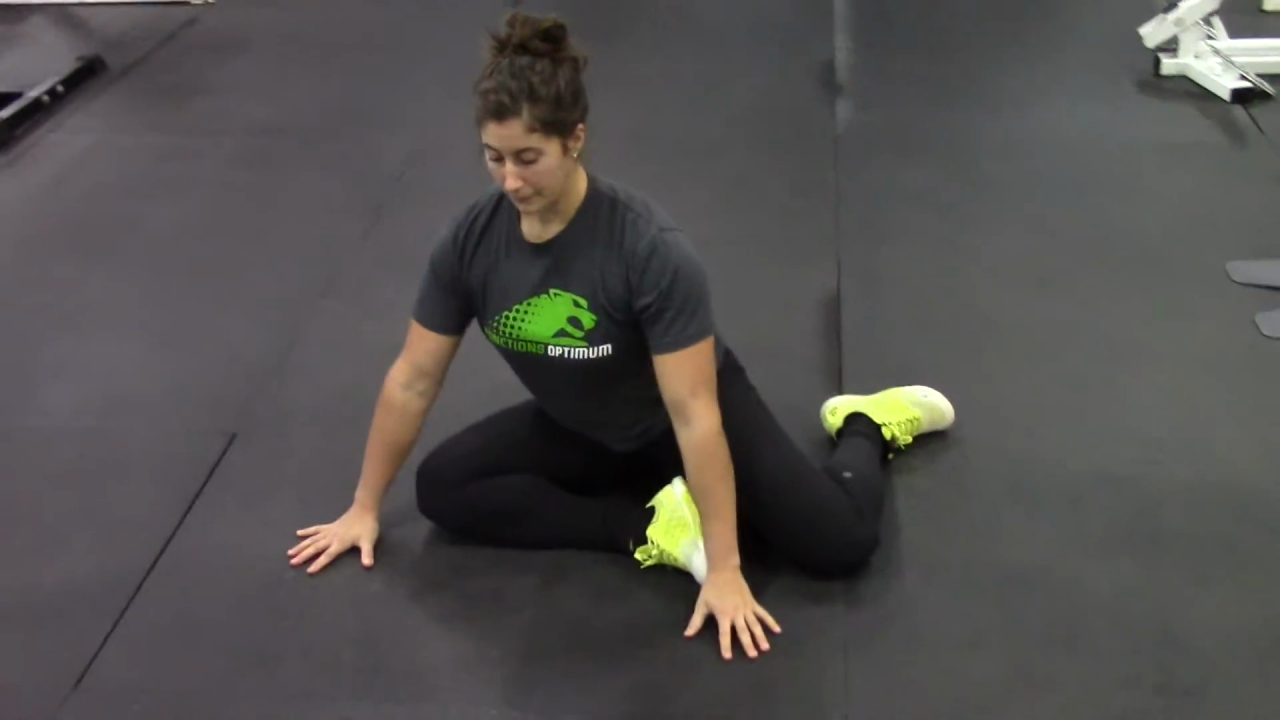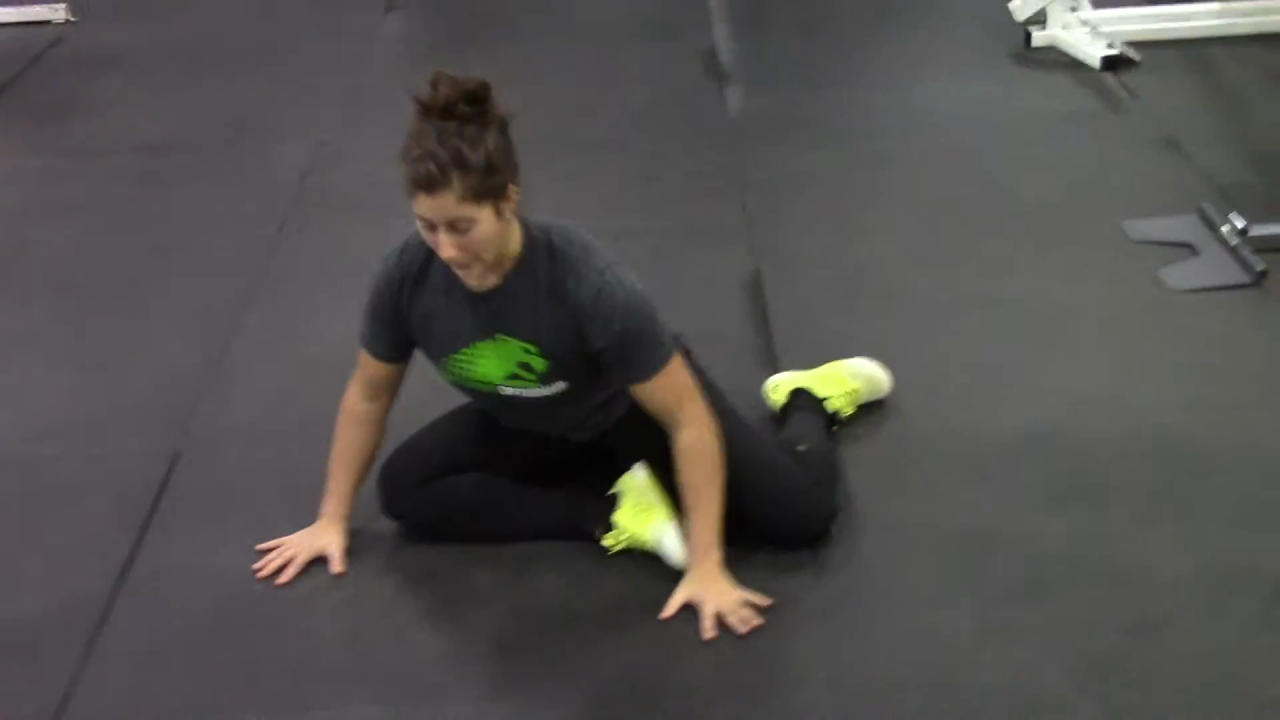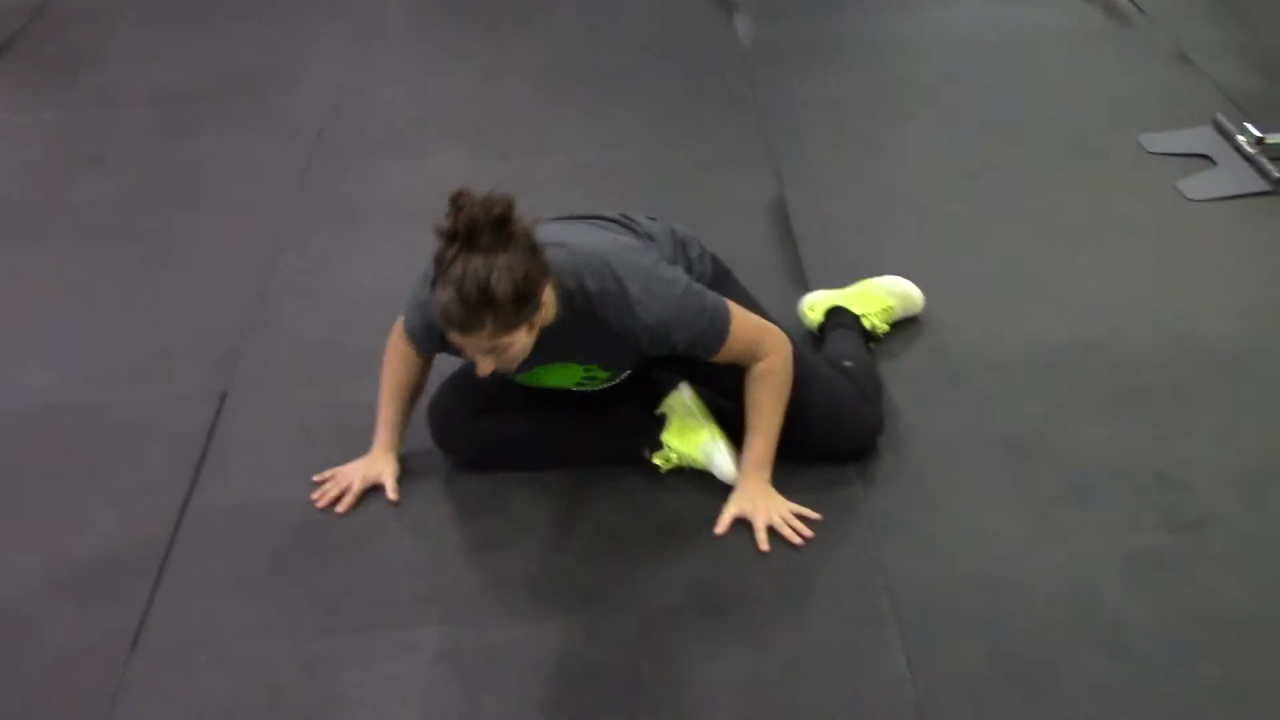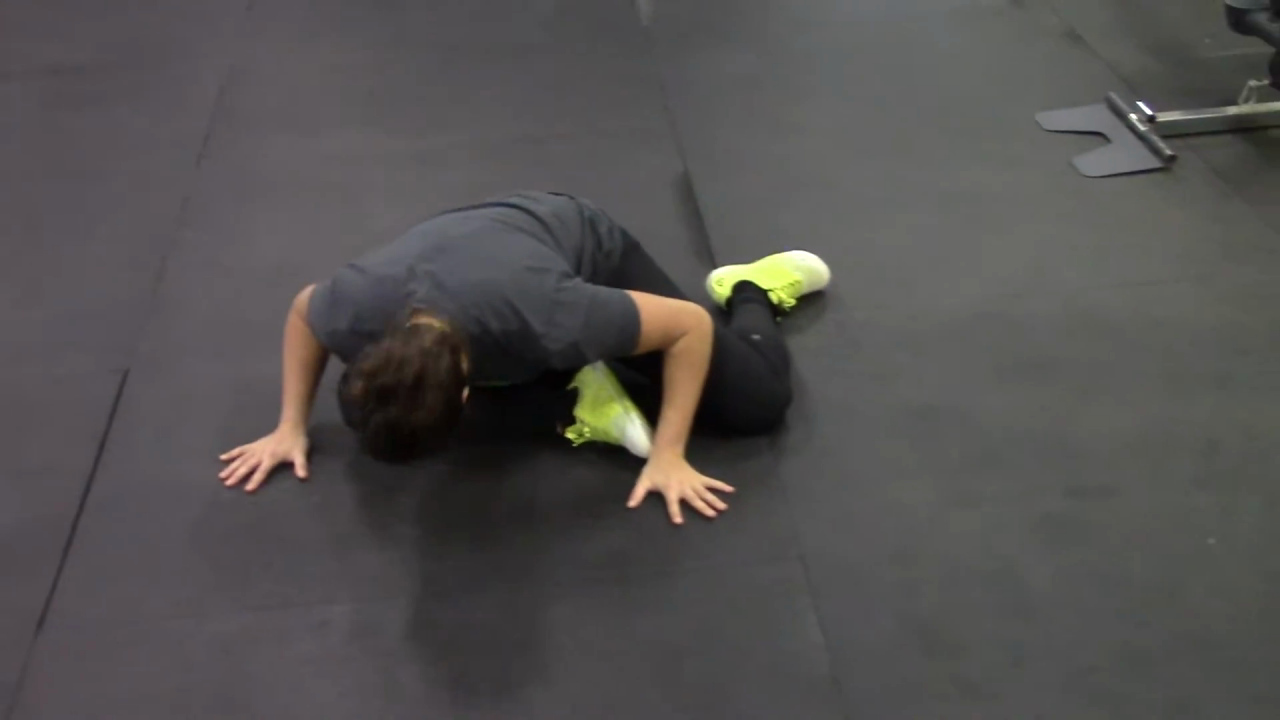
dt=0.5s
person 1, frame 1
left shoulder: (650, 248)
right shoulder: (471, 239)
left elbow: (694, 414)
right elbow: (413, 379)
left wrist: (725, 571)
right wrist: (363, 509)
left hip: (674, 419)
right hip: (576, 428)
left knee: (839, 545)
right knee: (441, 487)
left ankle: (867, 426)
right ankle: (652, 527)
person 1, frame 2
left shoulder: (591, 285)
right shoulder: (406, 277)
left elbow: (688, 421)
right elbow: (368, 397)
left wrist: (705, 566)
right wrist: (332, 519)
left hip: (634, 408)
right hip: (525, 427)
left knee: (800, 516)
right knee: (404, 491)
left ankle: (809, 400)
right ankle: (615, 512)
person 1, frame 3
left shoulder: (643, 296)
right shoulder: (442, 304)
left elbow: (771, 351)
right elbow: (405, 340)
left wrist: (754, 482)
right wrist: (383, 450)
left hip: (680, 284)
left knee: (848, 428)
right knee: (453, 425)
left ankle: (844, 315)
right ankle: (664, 432)
person 1, frame 4
left shoulder: (549, 323)
right shoulder: (353, 318)
left elbow: (691, 325)
right elbow: (301, 309)
left wrist: (668, 455)
right wrist: (291, 428)
left hip: (589, 251)
right hip: (491, 246)
left knee: (758, 402)
right knee: (360, 407)
left ankle: (753, 288)
right ankle: (575, 402)
